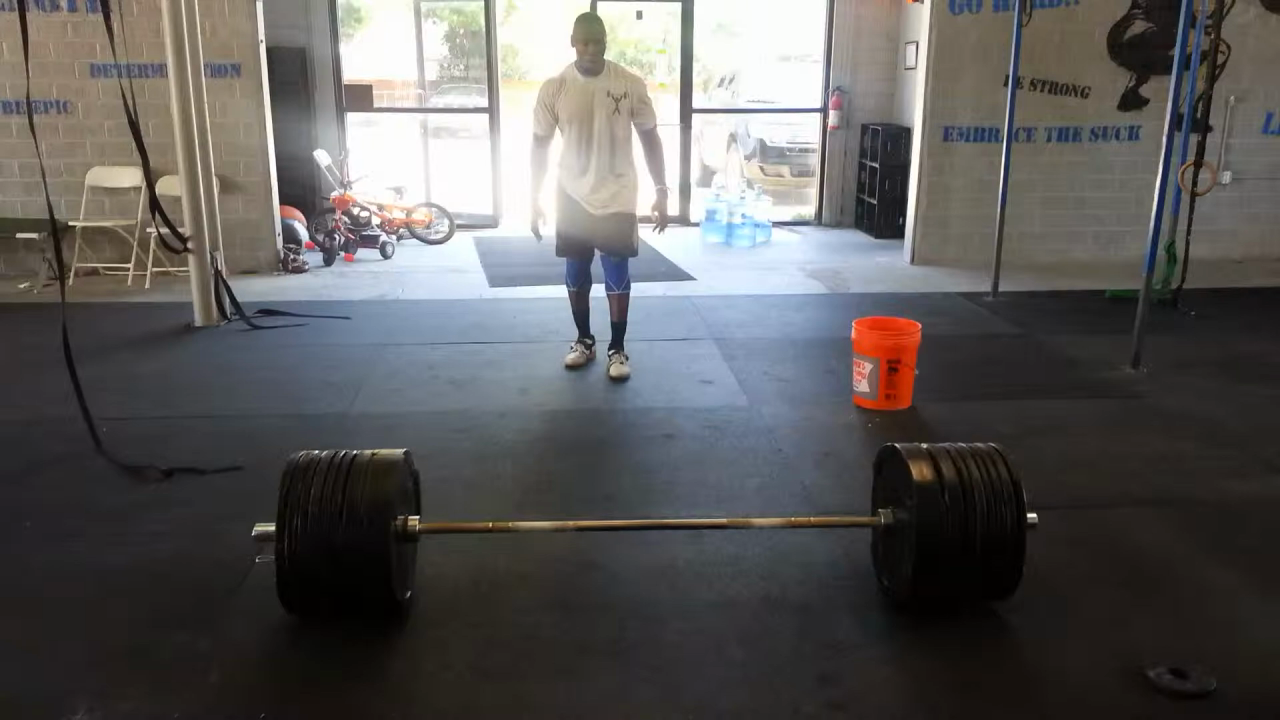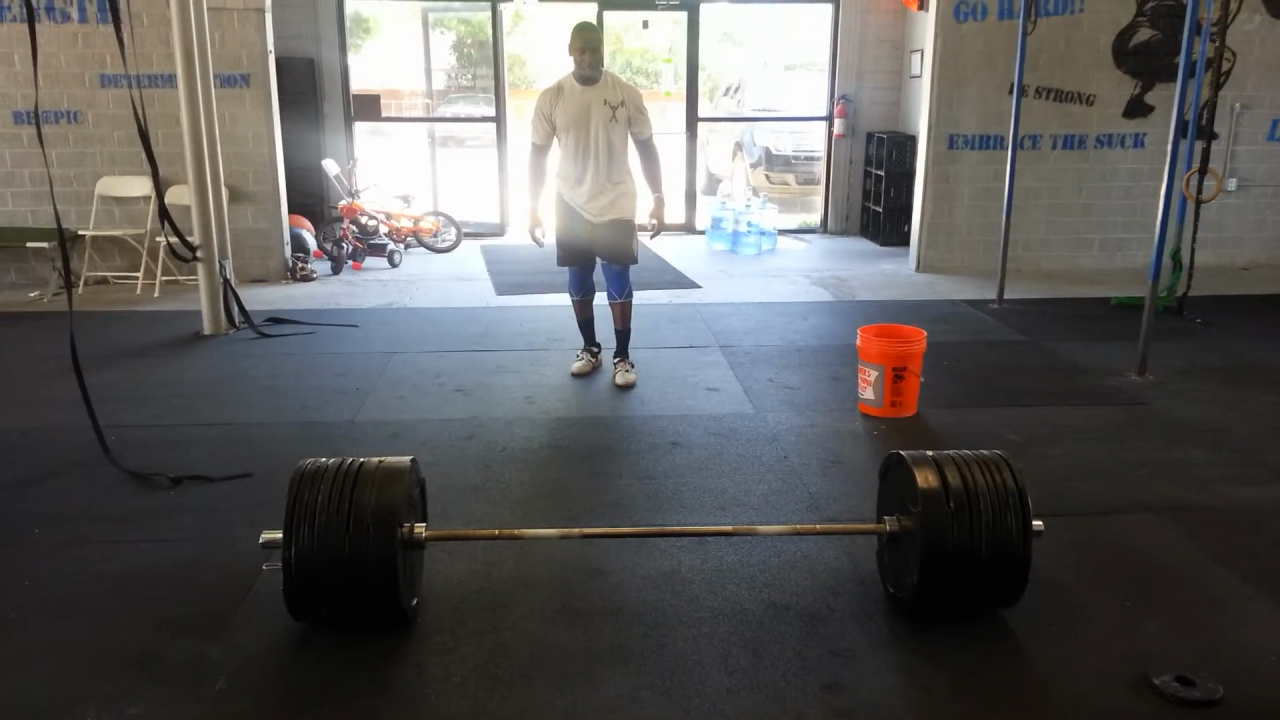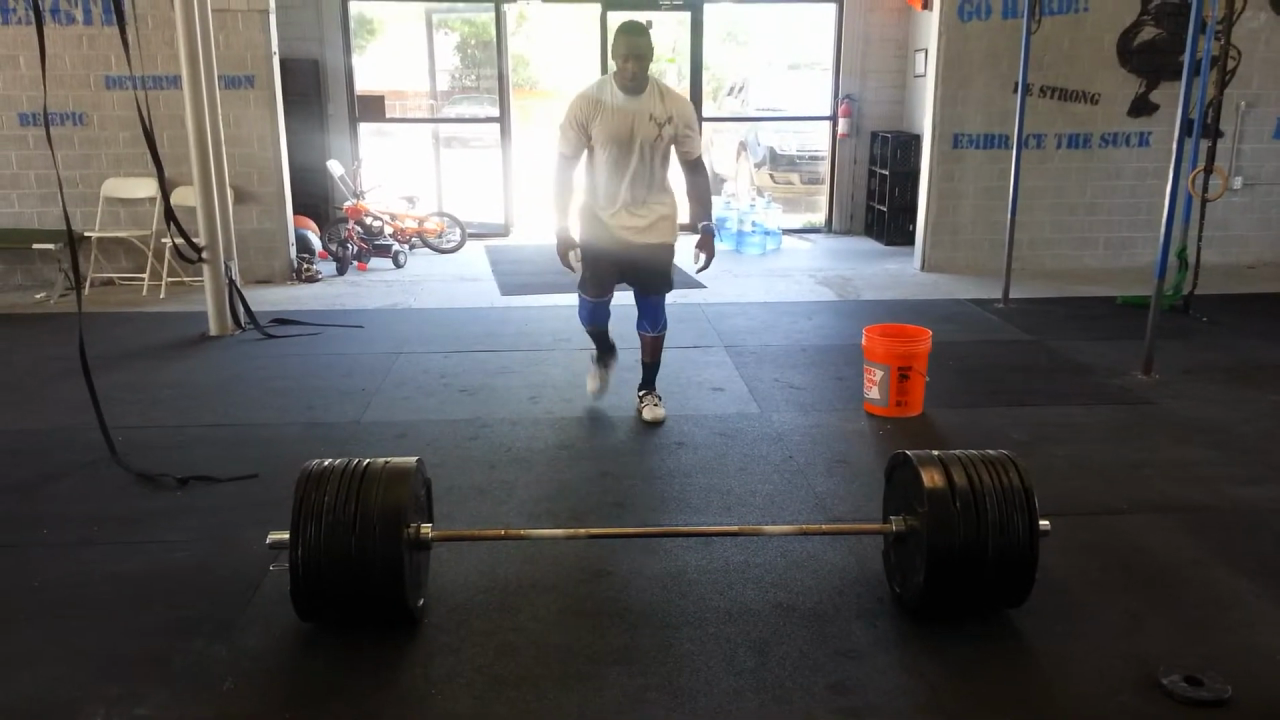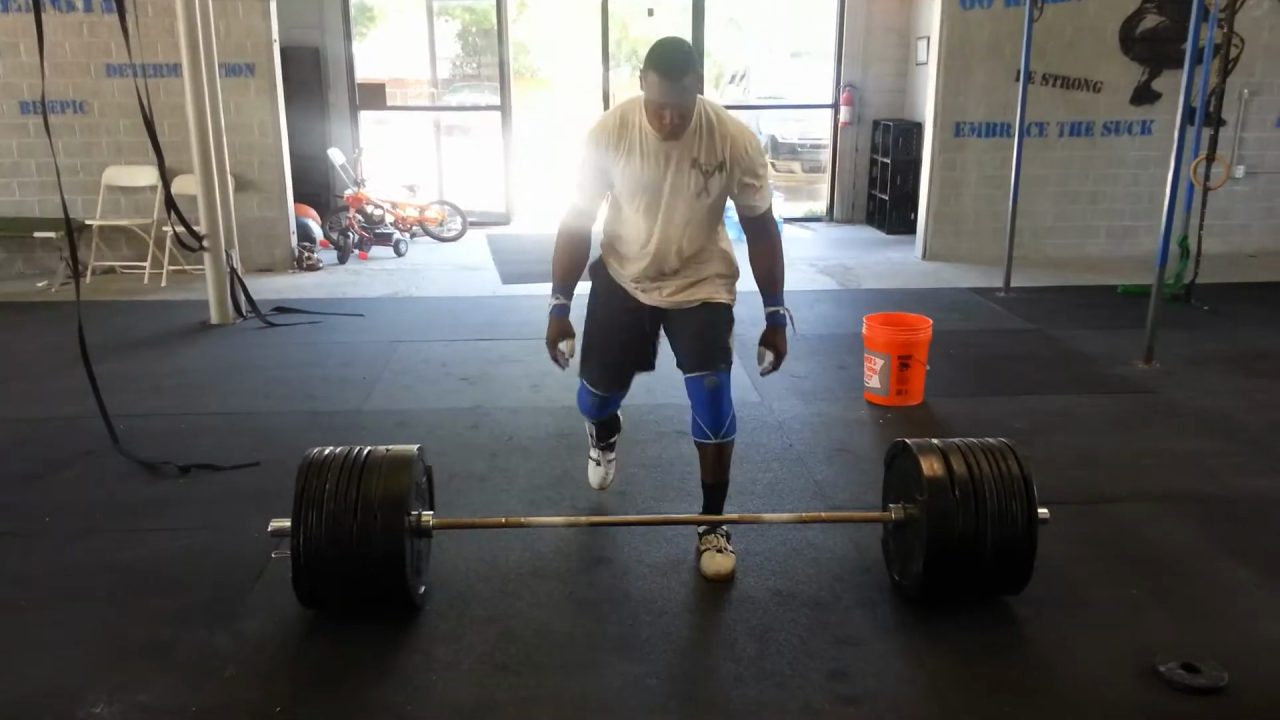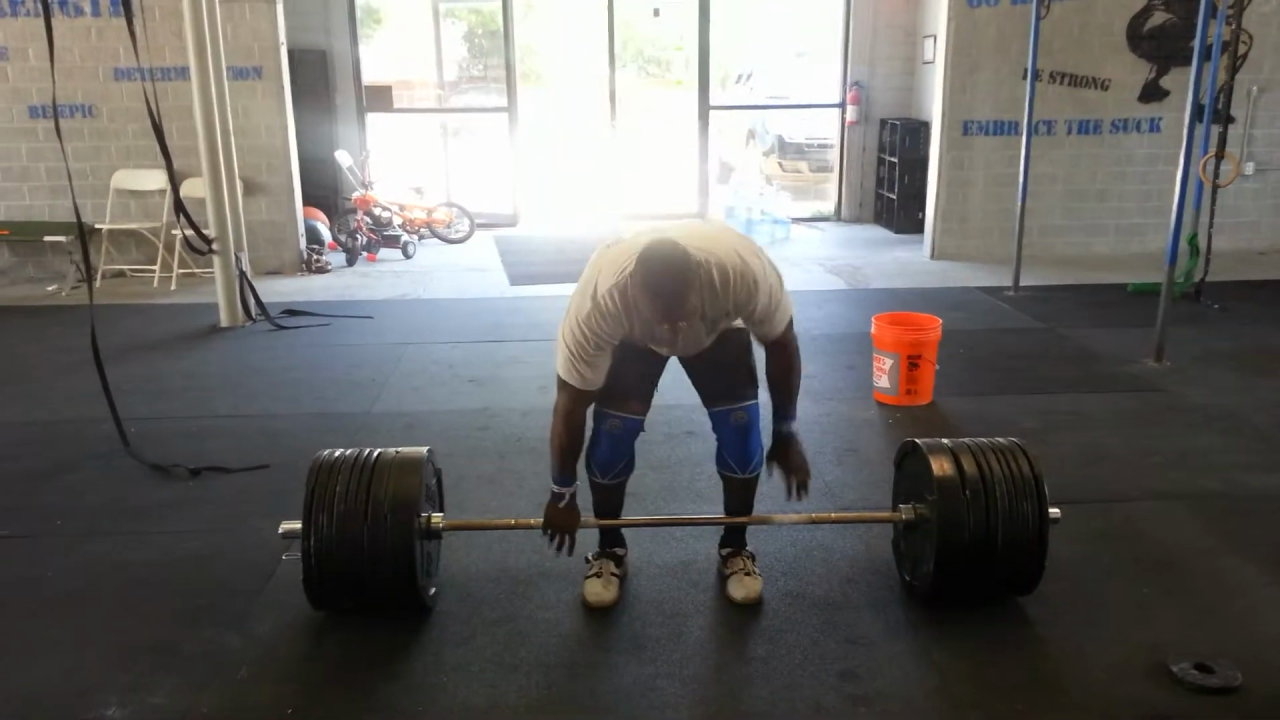
dt=1s
person 1, frame 1
left shoulder: (630, 84)
right shoulder: (554, 88)
left elbow: (650, 139)
right elbow: (540, 145)
left wrist: (661, 192)
right wrist: (535, 200)
left hip: (618, 197)
right hip: (572, 197)
left knee: (617, 272)
right knee: (576, 272)
left ankle: (617, 348)
right ankle: (584, 341)
person 1, frame 2
left shoulder: (626, 94)
right shoulder: (551, 98)
left elbow: (646, 148)
right elbow: (538, 155)
left wrist: (658, 200)
right wrist: (533, 209)
left hip: (617, 205)
right hip: (572, 205)
left knee: (618, 279)
right knee: (579, 279)
left ankle: (622, 356)
right ankle: (590, 349)
person 1, frame 3
left shoulder: (676, 106)
right shoulder: (587, 103)
left elbow: (694, 167)
right elbow: (565, 166)
left wrist: (705, 226)
right wrist: (562, 227)
left hip: (655, 223)
right hip: (601, 221)
left knee: (652, 307)
right knee: (592, 306)
left ankle: (648, 389)
right ankle: (604, 351)
person 1, frame 4
left shoulder: (734, 139)
right shoulder: (610, 131)
left elbow: (760, 227)
right elbow: (578, 218)
left wrist: (775, 314)
right wrist: (559, 305)
left hip: (701, 281)
right hip: (622, 277)
left knee: (711, 396)
right knee: (596, 394)
left ankle: (713, 524)
right ankle: (606, 433)
person 1, frame 5
left shoulder: (743, 269)
right shoulder: (599, 297)
left elbow: (780, 342)
right elbow: (572, 401)
left wrist: (786, 432)
right wrist: (562, 493)
left hip: (718, 330)
right hip: (632, 338)
left knee: (741, 429)
right knee: (613, 431)
left ankle: (735, 549)
right ankle: (609, 551)
